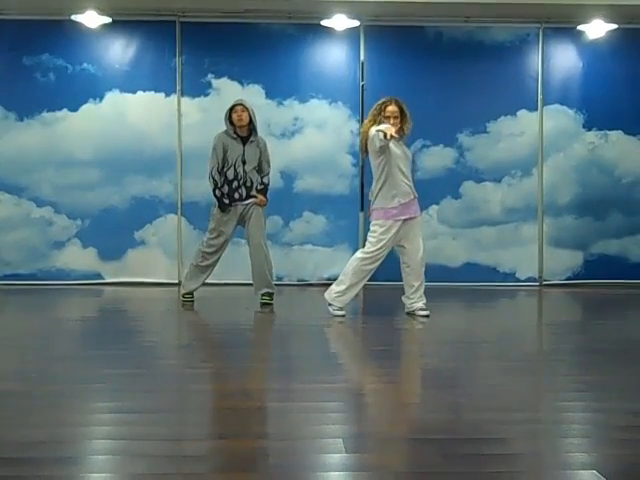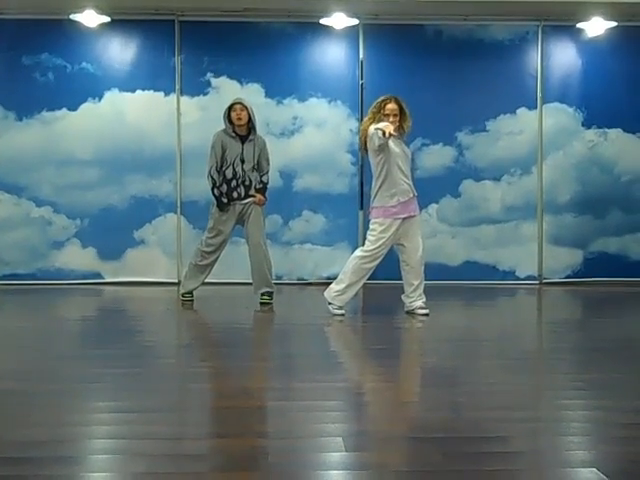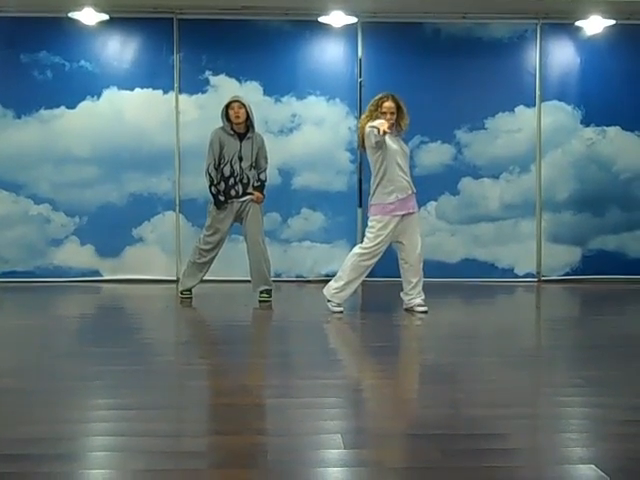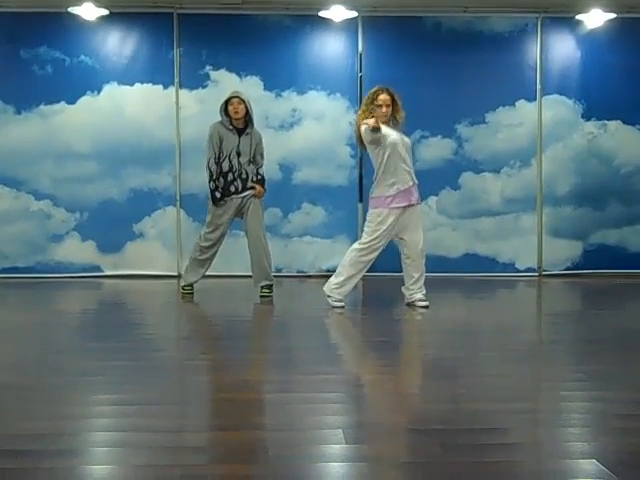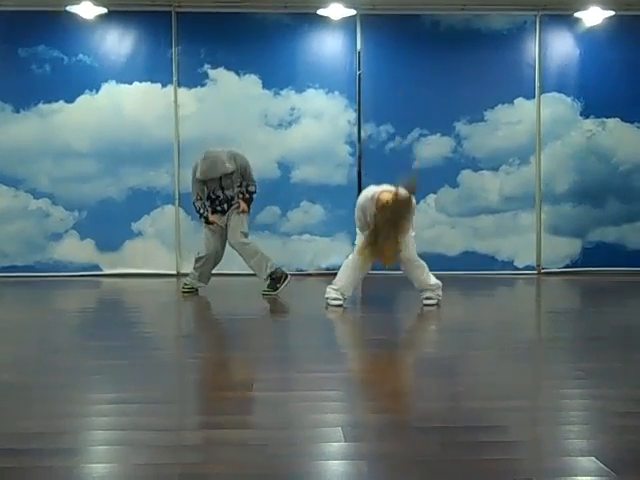
dt=0.4s
person 1, frame 1
left shoulder: (398, 141)
right shoulder: (377, 138)
right elbow: (377, 135)
right wrist: (384, 129)
left hip: (409, 207)
right hip: (387, 211)
left knee: (415, 258)
right knee: (369, 255)
left ankle: (415, 302)
right ankle: (335, 297)
person 1, frame 2
left shoulder: (398, 139)
right shoulder: (376, 137)
right elbow: (376, 133)
right wrist: (383, 128)
left hip: (409, 205)
right hip: (386, 209)
left knee: (414, 256)
right knee: (368, 254)
left ankle: (414, 301)
right ankle: (335, 296)
person 1, frame 3
left shoulder: (395, 136)
right shoulder: (374, 134)
right elbow: (372, 129)
right wrist: (378, 124)
left hip: (407, 202)
right hip: (385, 206)
left knee: (413, 254)
right knee: (367, 251)
left ankle: (413, 299)
right ankle: (334, 293)
person 1, frame 4
left shoulder: (396, 130)
right shoulder: (370, 129)
right elbow: (371, 133)
right wrist: (371, 124)
left hip: (409, 197)
right hip: (384, 199)
left knee: (416, 247)
right knee: (367, 246)
left ankle: (415, 293)
right ankle: (334, 290)
person 1, frame 5
left shoulder: (408, 201)
right shoulder: (365, 200)
left elbow: (405, 228)
right elbow: (363, 226)
left wrist: (393, 250)
right wrist: (377, 249)
left hip: (398, 226)
right hip: (372, 228)
right knee: (359, 255)
left ankle: (431, 289)
right ankle: (335, 291)
person 2, frame 1
left shoulder: (259, 143)
right shoulder: (222, 139)
left elbow: (265, 171)
right elbow: (214, 171)
left wrist: (263, 193)
right wrist: (221, 199)
left hip: (252, 202)
right hip: (227, 202)
left knee: (259, 245)
right knee: (212, 245)
left ankle: (266, 290)
right ankle: (188, 286)
person 2, frame 2
left shoulder: (258, 141)
right shoulder: (221, 138)
left elbow: (264, 170)
right elbow: (213, 169)
left wrist: (262, 192)
right wrist: (219, 198)
left hip: (251, 201)
right hip: (226, 201)
left knee: (258, 244)
right knee: (211, 244)
left ankle: (265, 289)
right ankle: (188, 286)
person 2, frame 3
left shoulder: (257, 139)
right shoulder: (219, 135)
left elbow: (262, 167)
right elbow: (211, 167)
left wrist: (260, 189)
right wrist: (217, 195)
left hip: (250, 199)
right hip: (224, 199)
left knee: (256, 242)
right knee: (209, 241)
left ankle: (264, 287)
right ankle: (186, 284)
person 2, frame 4
left shoulder: (254, 135)
right shoulder: (217, 129)
right elbow: (212, 161)
left wrist: (260, 182)
right wrist: (215, 191)
left hip: (249, 193)
right hip: (224, 194)
left knee: (257, 236)
right knee: (210, 237)
left ankle: (265, 282)
right ankle: (189, 279)
person 2, frame 5
left shoulder: (239, 161)
right shoulder: (199, 169)
left elbow: (250, 183)
right elbow: (197, 197)
left wrist: (246, 200)
right wrist: (205, 215)
left hip: (236, 206)
right hip: (215, 211)
left knee: (238, 239)
right knee: (211, 249)
left ankle: (276, 274)
right ankle: (194, 281)
